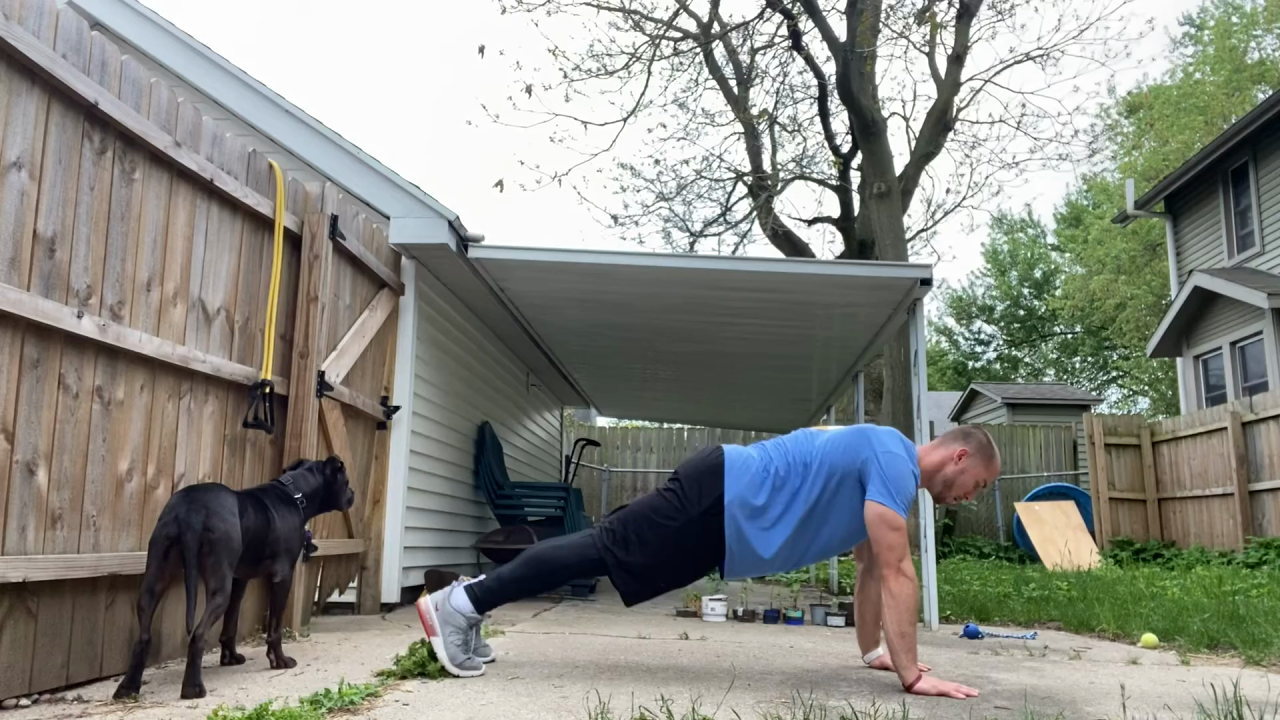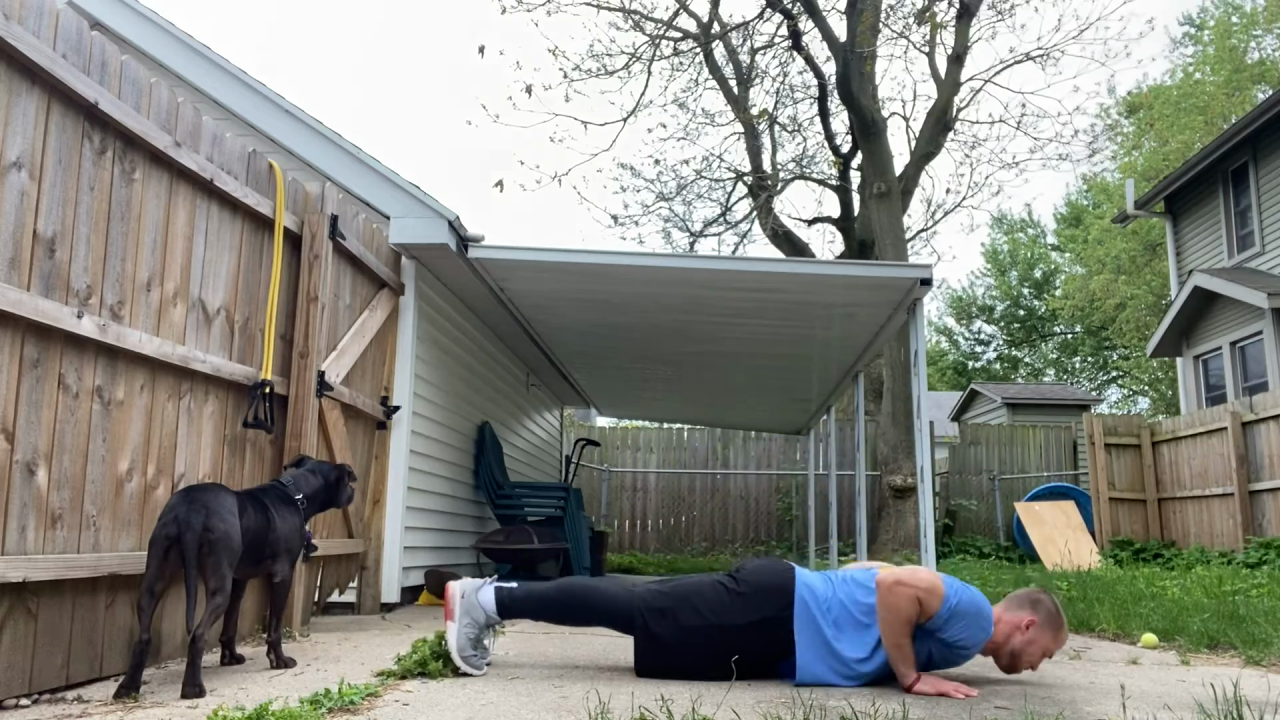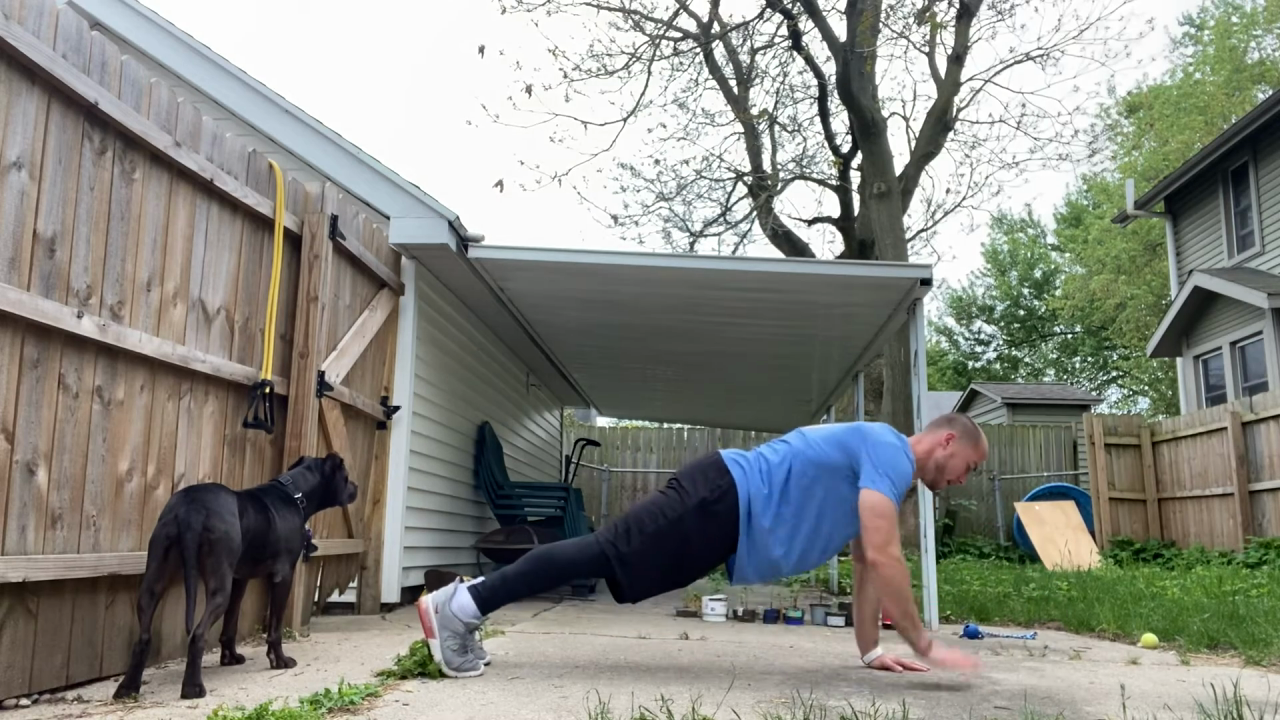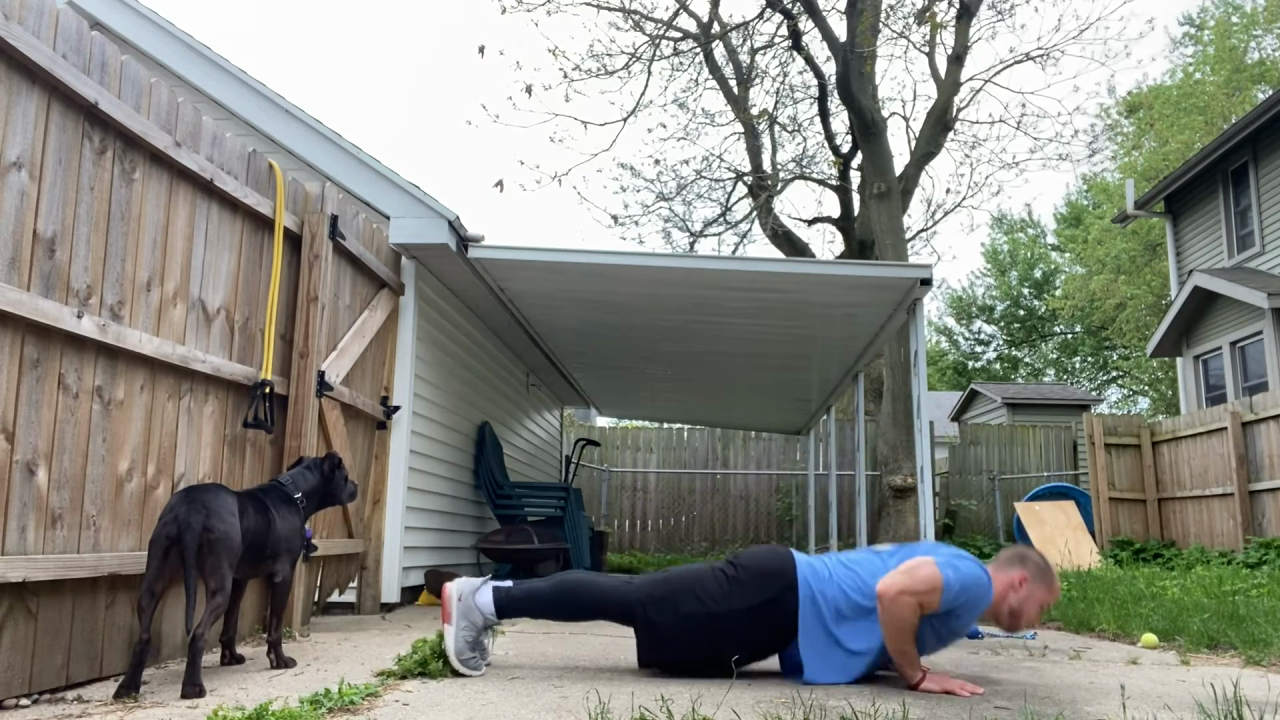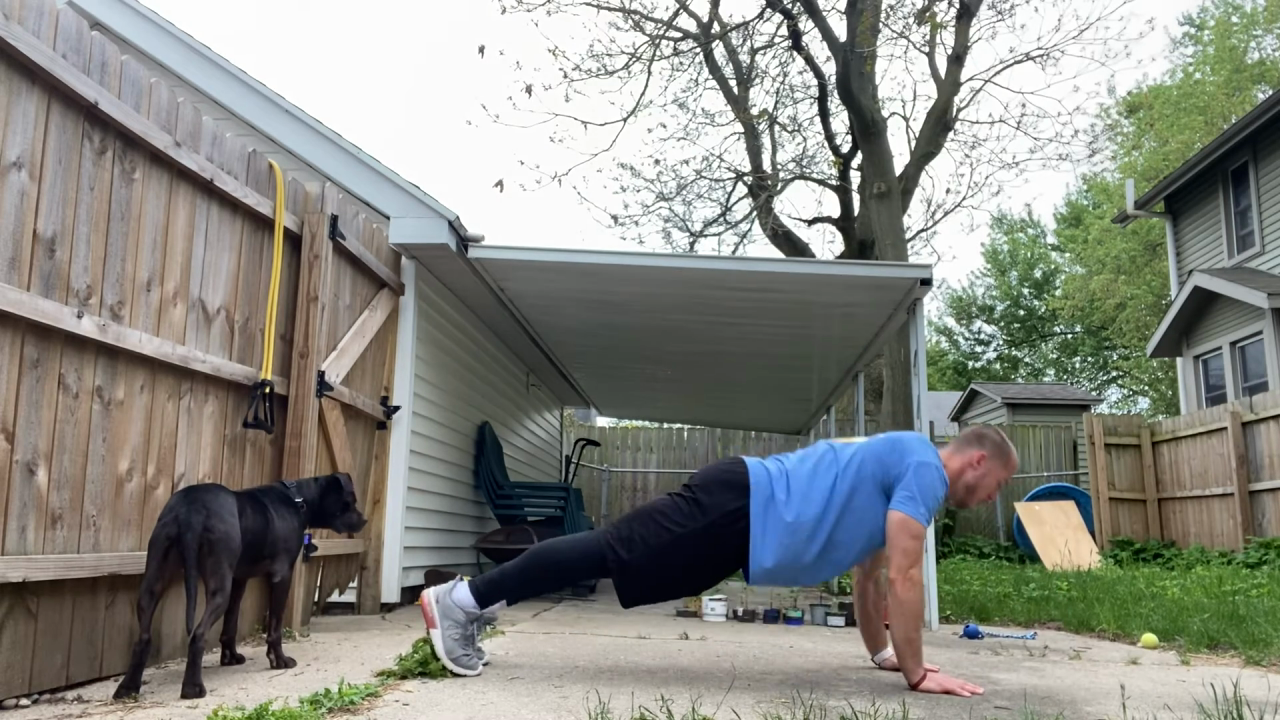
dt=1s
person 1, frame 1
left shoulder: (885, 465)
right shoulder: (895, 461)
left elbow: (870, 566)
right elbow: (896, 572)
left wrist: (873, 650)
right wrist: (912, 674)
left hip: (726, 506)
right hip: (718, 500)
left knee: (600, 549)
right knee: (600, 551)
left ankle: (473, 594)
right ankle: (459, 602)
person 1, frame 2
left shoulder: (954, 602)
right shoulder: (973, 619)
left elbow: (868, 574)
right elbow: (894, 585)
left wrist: (888, 659)
right wrist: (909, 673)
left hip: (786, 601)
right hip: (780, 614)
left knee: (635, 603)
right knee: (631, 610)
left ankle: (493, 594)
right ankle: (485, 596)
person 1, frame 3
left shoulder: (880, 465)
right shoulder: (888, 452)
left elbow: (866, 563)
right elbow: (885, 560)
left wrist: (872, 650)
right wrist: (925, 649)
left hip: (726, 510)
right hip: (719, 499)
left knee: (597, 554)
right knee: (602, 553)
left ankle: (463, 606)
right ankle: (458, 606)
person 1, frame 4
left shoulder: (948, 571)
right shoulder: (969, 578)
right elbow: (889, 593)
left wrist: (881, 654)
right wrist: (913, 669)
left hip: (784, 592)
right hip: (777, 598)
left knee: (631, 597)
right knee: (632, 603)
left ankle: (490, 594)
right ankle: (480, 601)
person 1, frame 5
left shoulder: (902, 459)
right shoulder: (926, 470)
left elbow: (862, 563)
right elbow: (899, 575)
left wrist: (882, 649)
right wrist: (916, 672)
left hip: (743, 506)
right hip: (739, 508)
left knee: (607, 554)
right knee: (606, 553)
left ankle: (471, 600)
right ankle: (462, 600)
